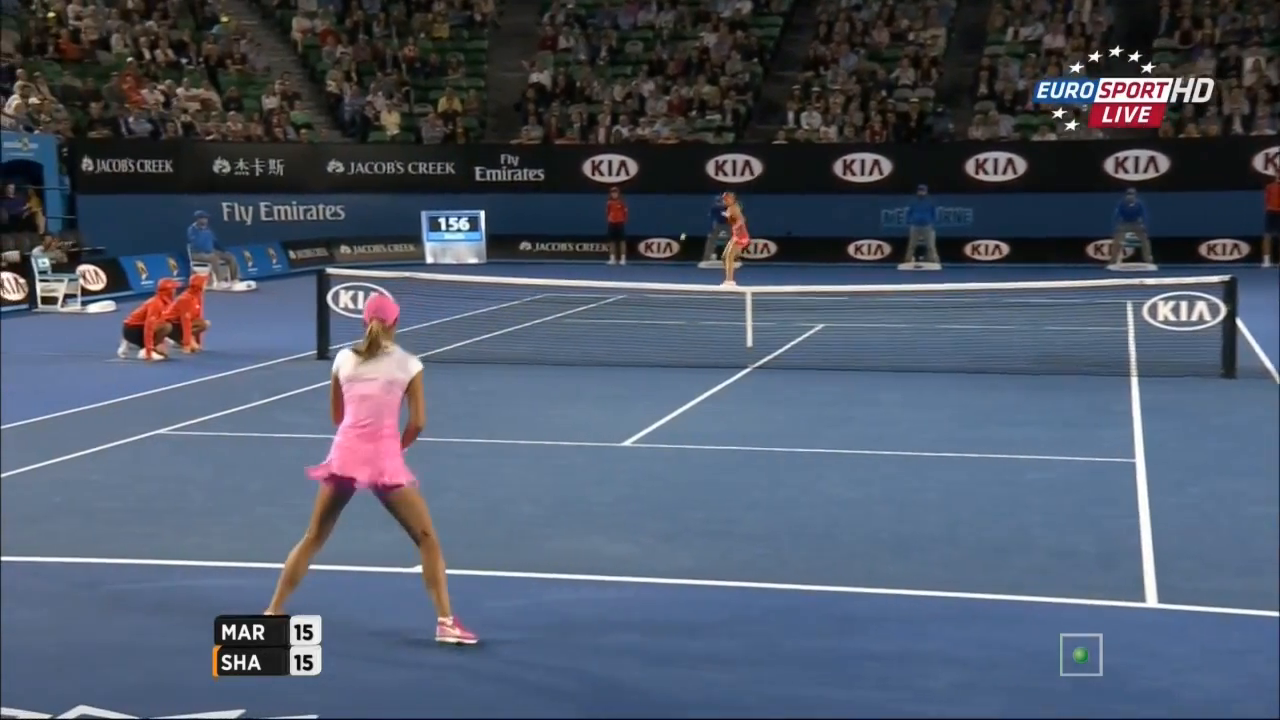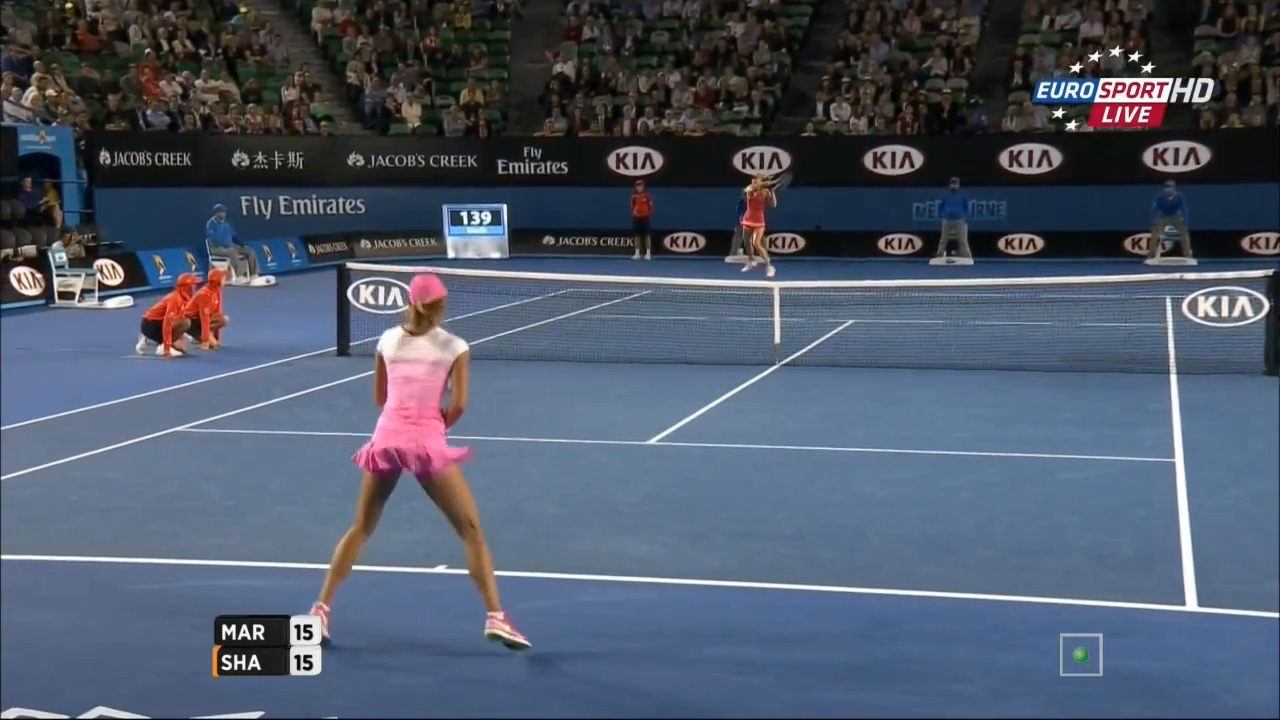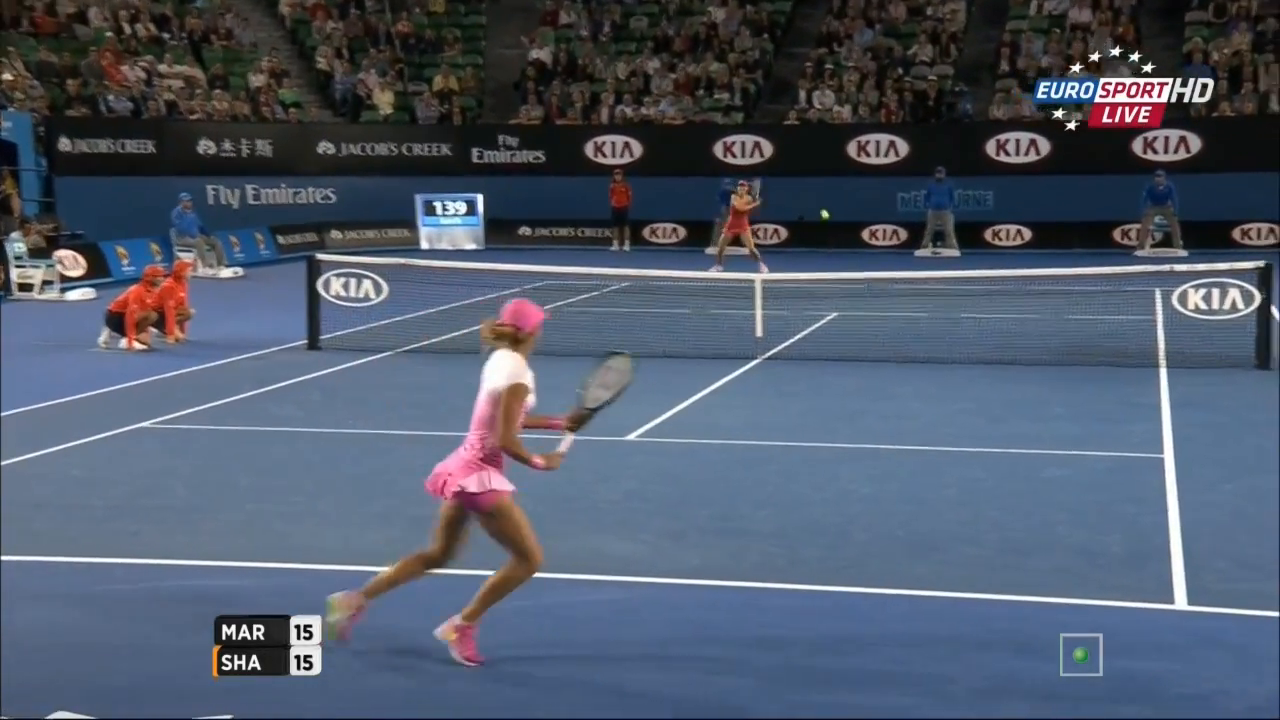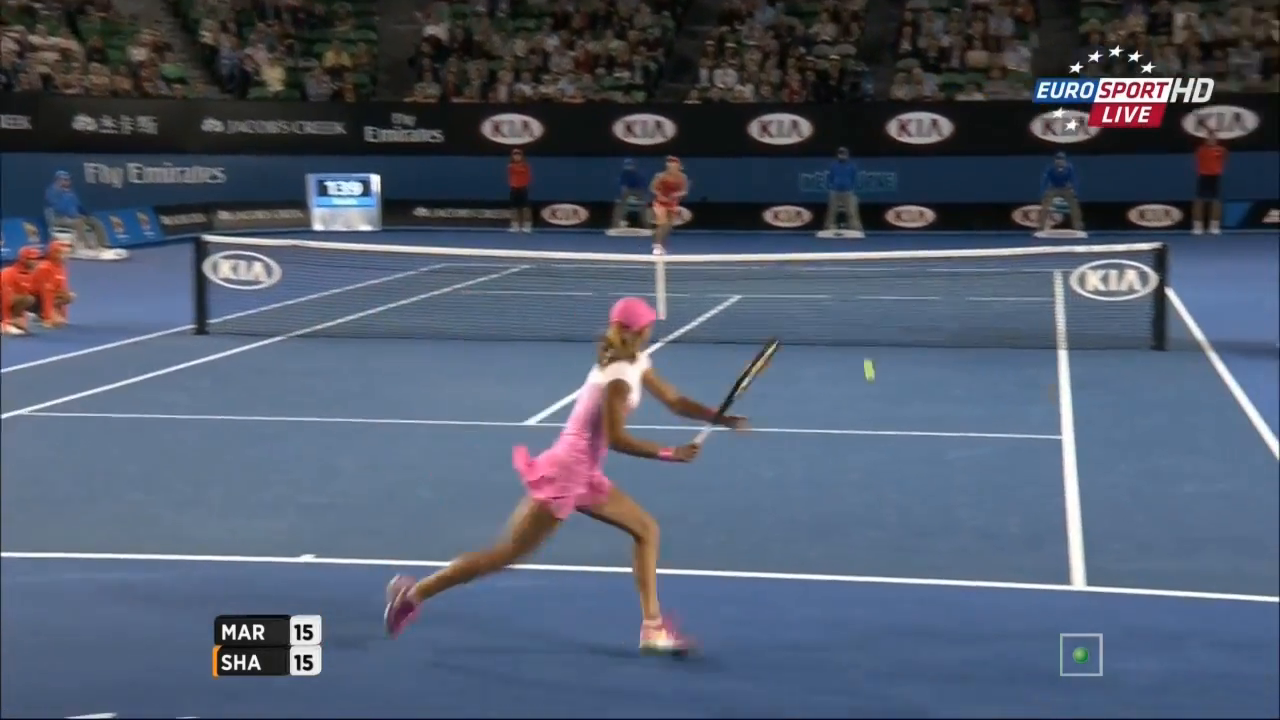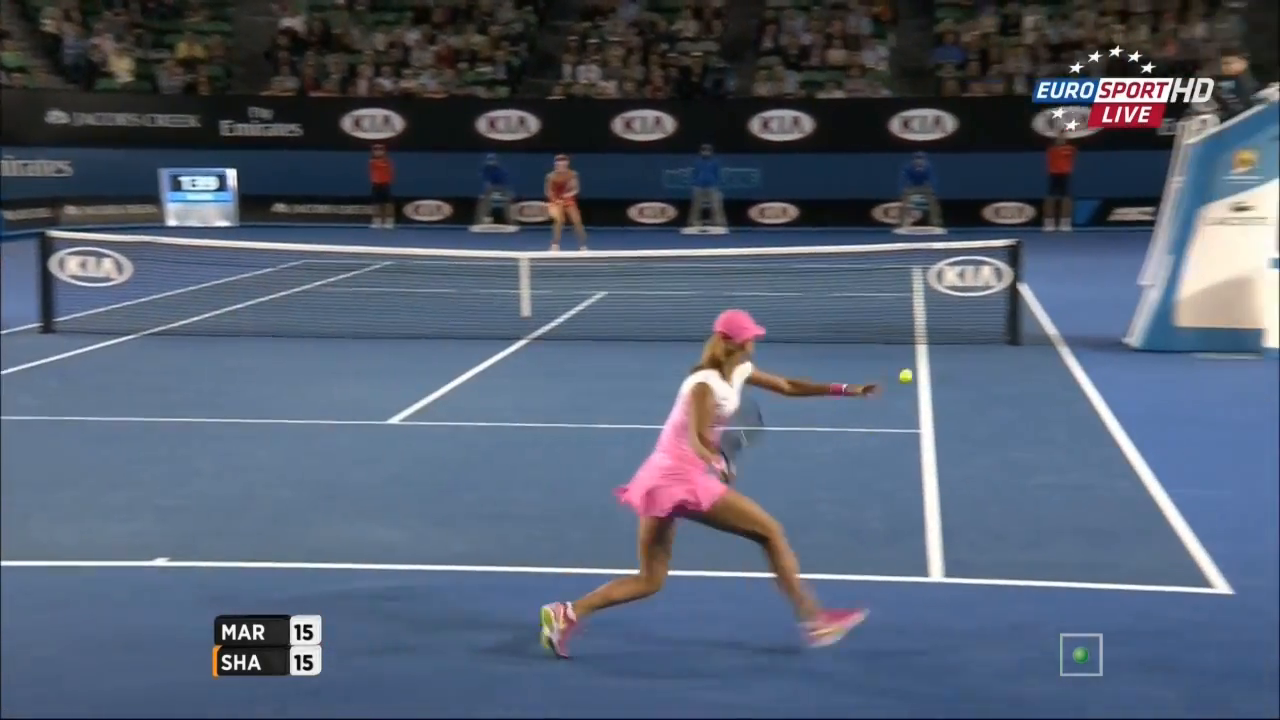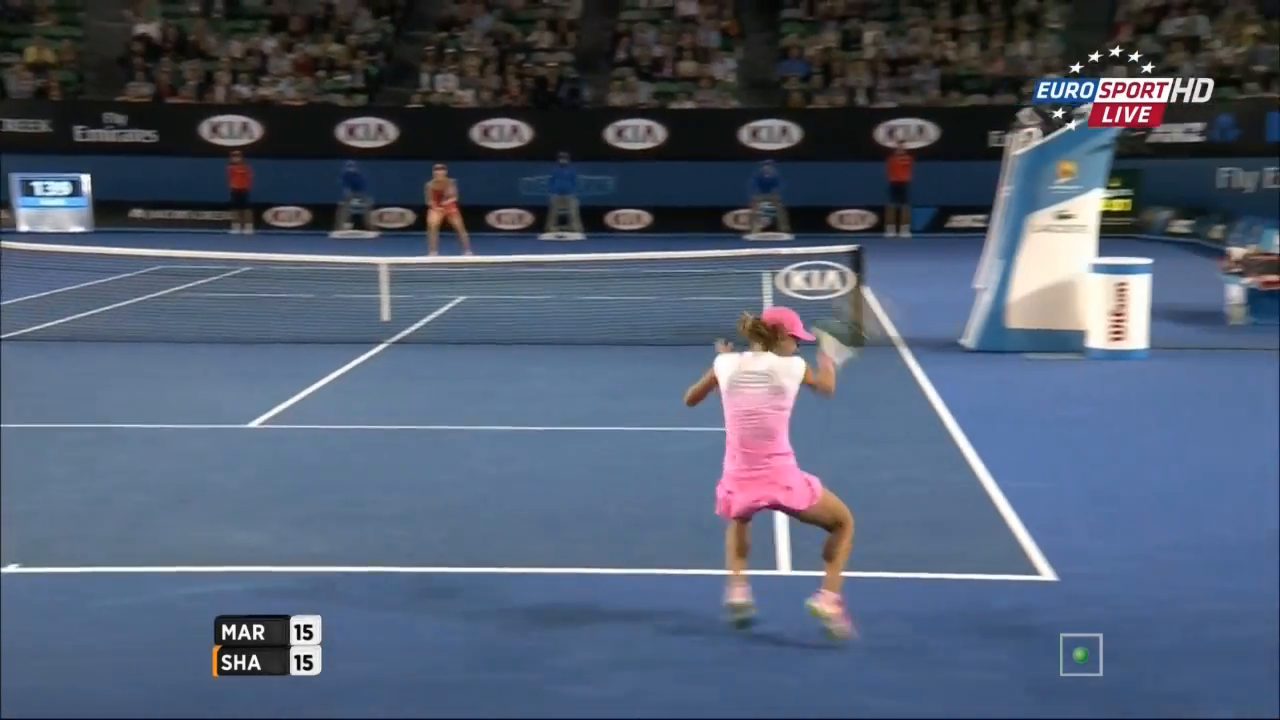
dt=0.3s
person 1, frame 1
left shoulder: (344, 358)
right shoulder: (408, 365)
left elbow: (337, 416)
right elbow: (417, 423)
left hip: (344, 455)
right hip: (384, 460)
left knee: (313, 538)
right knee: (427, 539)
left ankle: (273, 612)
right ankle: (446, 622)
person 1, frame 2
left shoulder: (389, 340)
right shoulder: (455, 347)
left elbow: (381, 398)
right elbow: (458, 407)
left hip: (387, 438)
right hip: (427, 443)
left knee: (361, 528)
right knee: (471, 531)
left ankle: (321, 608)
right ankle: (496, 617)
person 1, frame 3
left shoulder: (499, 359)
right shoulder: (520, 376)
right elbow: (504, 440)
left wrist: (558, 423)
right wrist: (538, 461)
left hip: (464, 469)
right hip: (480, 473)
left knee: (439, 554)
right knee: (529, 559)
left ankle: (351, 602)
right ankle: (461, 627)
person 1, frame 4
left shoulder: (637, 363)
right shoulder: (620, 375)
left elbow: (677, 402)
right elbow: (616, 439)
left wrist: (722, 418)
right wrist: (669, 453)
left hip: (583, 474)
right hip: (564, 475)
left knee: (646, 531)
right knee: (505, 557)
left ankle: (653, 628)
right ankle: (412, 594)
person 1, frame 5
left shoulder: (736, 372)
right shoulder: (704, 383)
left elbow: (788, 385)
right elbow: (698, 438)
left wrist: (846, 389)
right wrist: (718, 463)
left hip: (662, 480)
right hip: (674, 479)
left knee: (649, 581)
right knee: (772, 533)
left ankle: (567, 614)
right ankle: (814, 619)
person 1, frame 6
left shoulder: (728, 364)
right shoulder: (792, 366)
left elbow: (690, 399)
right elbow: (828, 387)
right wrist: (827, 361)
left hip: (738, 481)
right hip: (781, 479)
left knee: (738, 526)
right knee: (843, 522)
left ankle: (738, 589)
right ankle: (828, 598)
